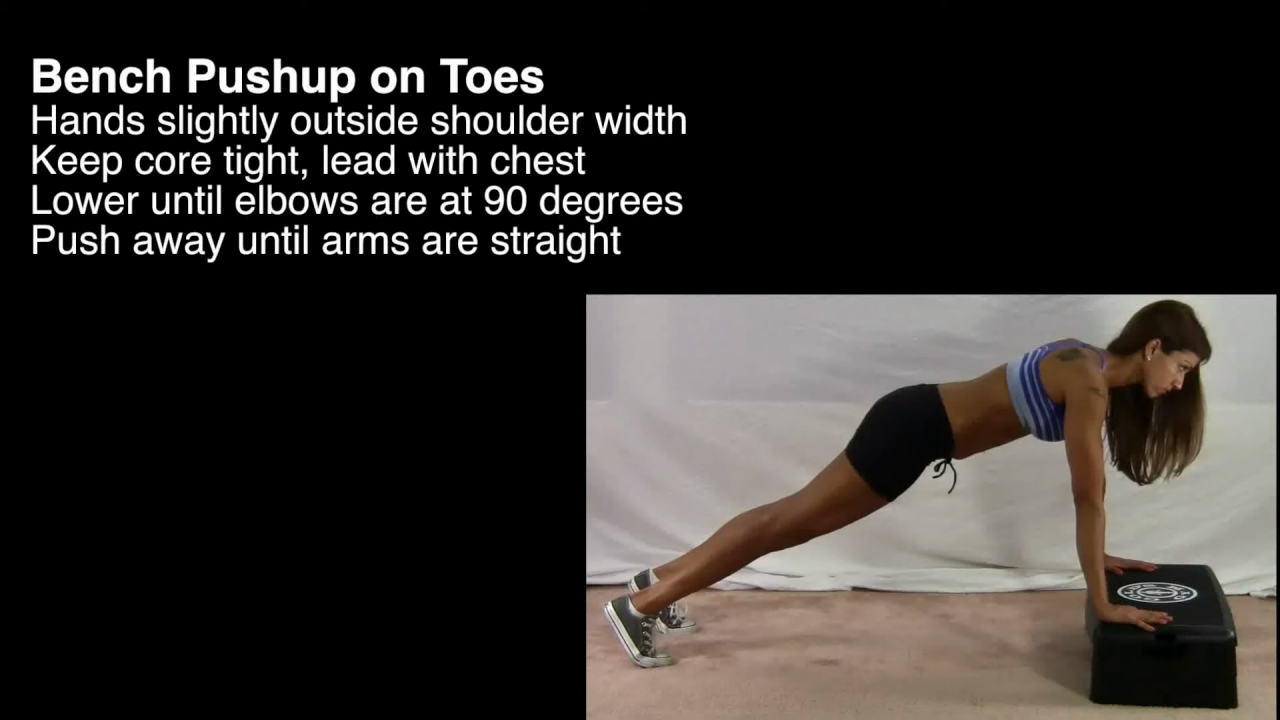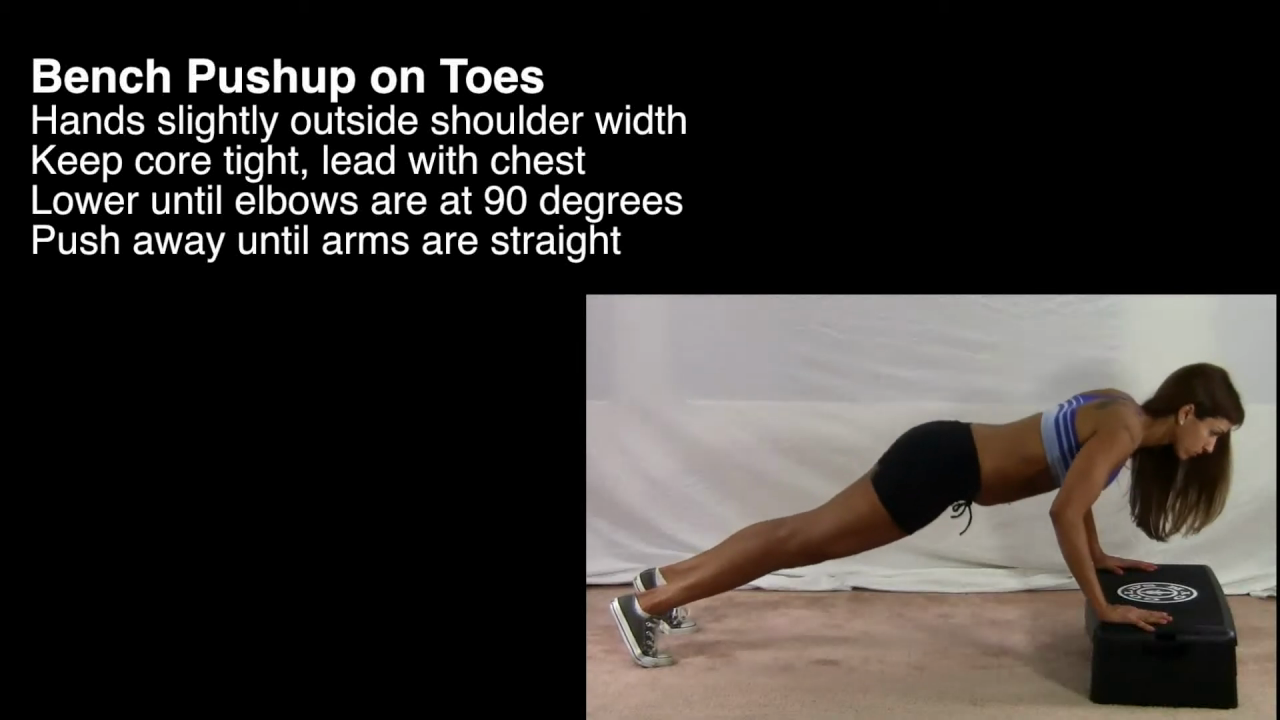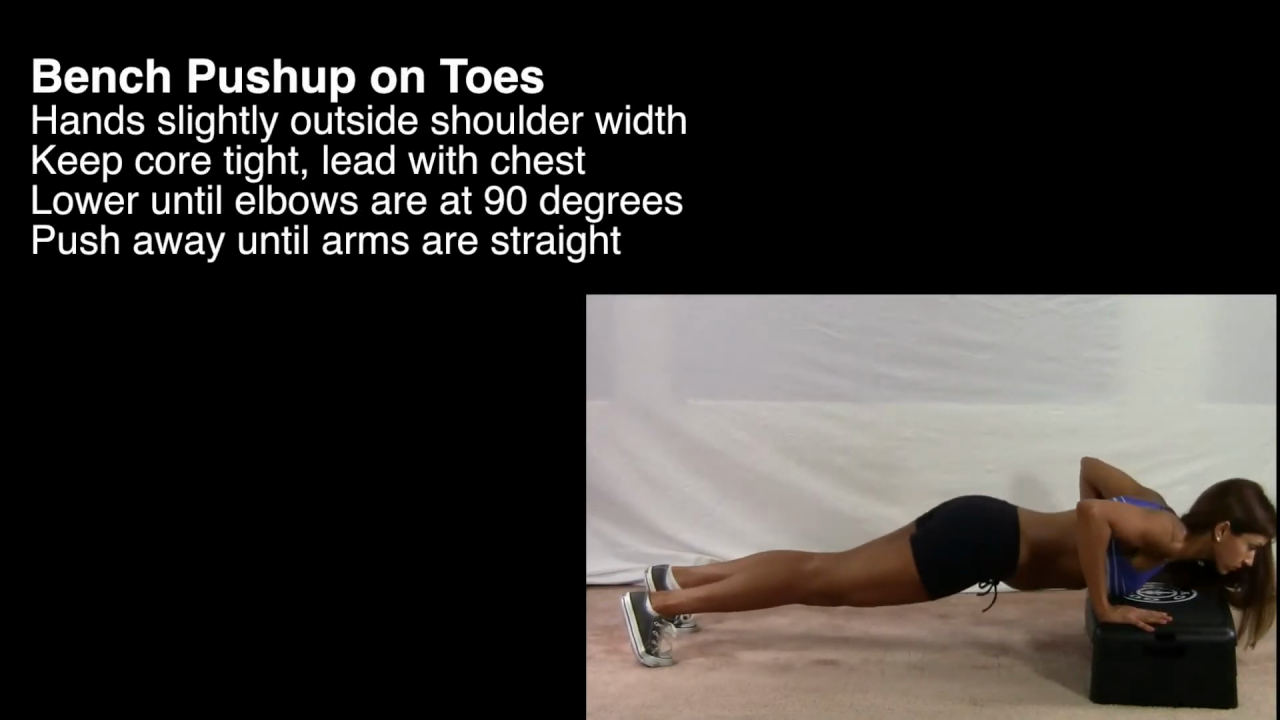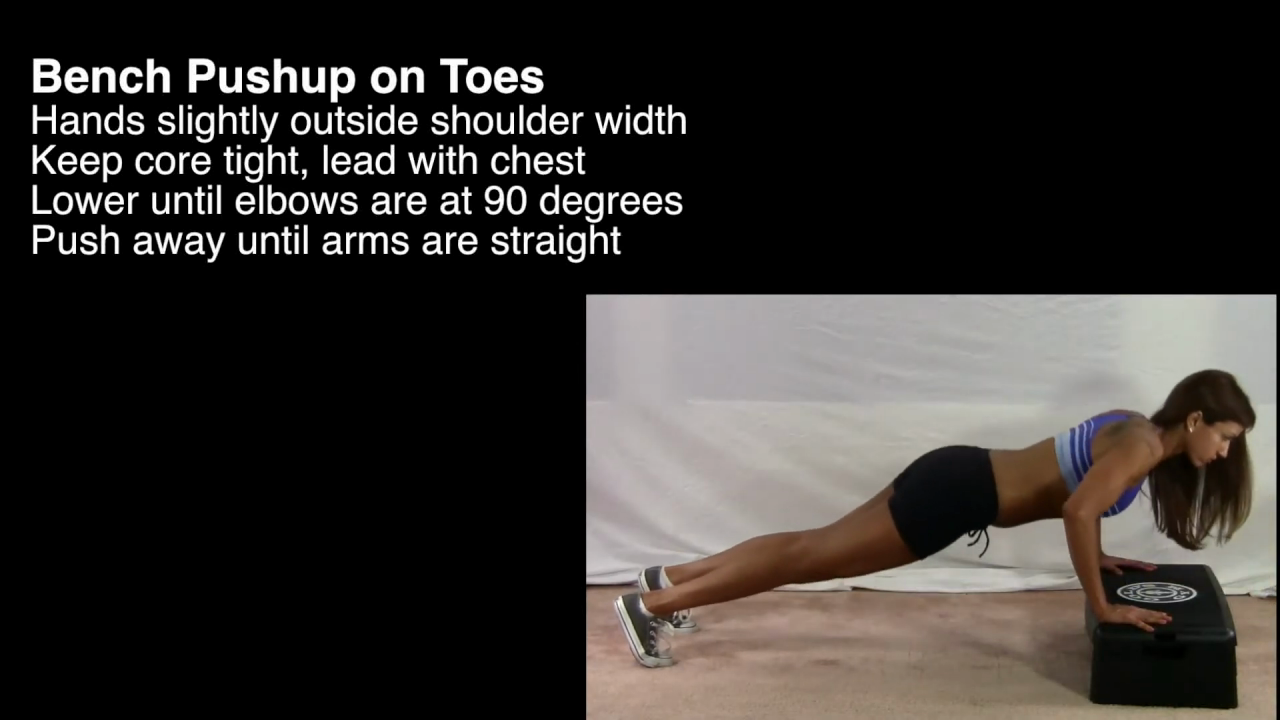
dt=0.7s
person 1, frame 1
left shoulder: (1095, 367)
right shoulder: (1090, 383)
left elbow: (1086, 491)
right elbow: (1089, 498)
left wrist: (1098, 556)
right wrist: (1103, 604)
left hip: (921, 419)
right hip: (916, 430)
left knee: (789, 516)
right knee: (789, 524)
left ankle: (659, 580)
right ankle: (641, 606)
person 1, frame 2
left shoulder: (1125, 412)
right shoulder: (1123, 430)
left elbow: (1071, 480)
right elbow: (1065, 511)
left wrist: (1102, 558)
right wrist: (1102, 605)
left hip: (946, 455)
right hip: (941, 465)
left knee: (804, 532)
right knee: (803, 542)
left ankle: (663, 580)
right ankle: (646, 605)
person 1, frame 3
left shoulder: (1157, 507)
right shoulder: (1164, 537)
left elbow: (1089, 464)
right elbow: (1091, 513)
right wrist: (1104, 607)
left hip: (982, 526)
right hip: (980, 541)
left knee: (826, 570)
right knee: (821, 578)
left ankle: (675, 579)
right ankle: (658, 605)
person 1, frame 4
left shoulder: (1137, 428)
right shoulder: (1141, 446)
right elbow: (1077, 514)
left wrist: (1097, 557)
right wrist: (1101, 606)
left hip: (955, 477)
right hip: (957, 494)
left knee: (813, 545)
right knee: (809, 558)
left ankle: (668, 578)
right ankle: (650, 604)
